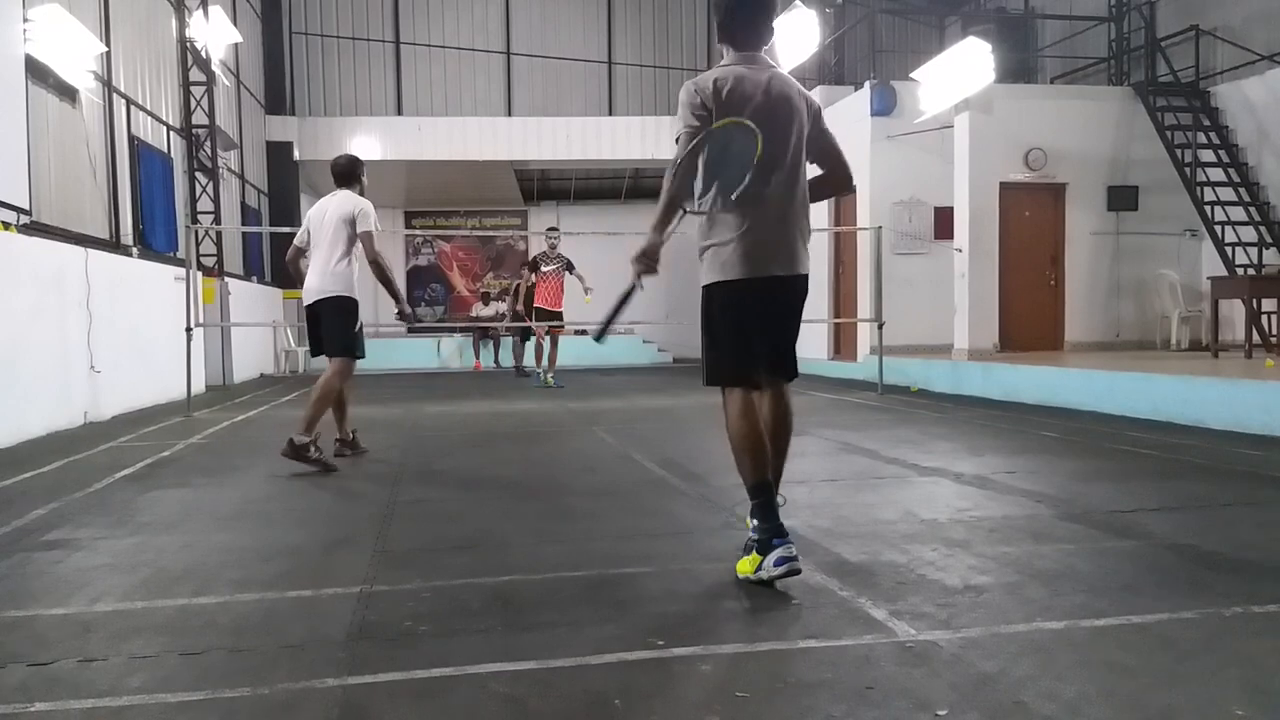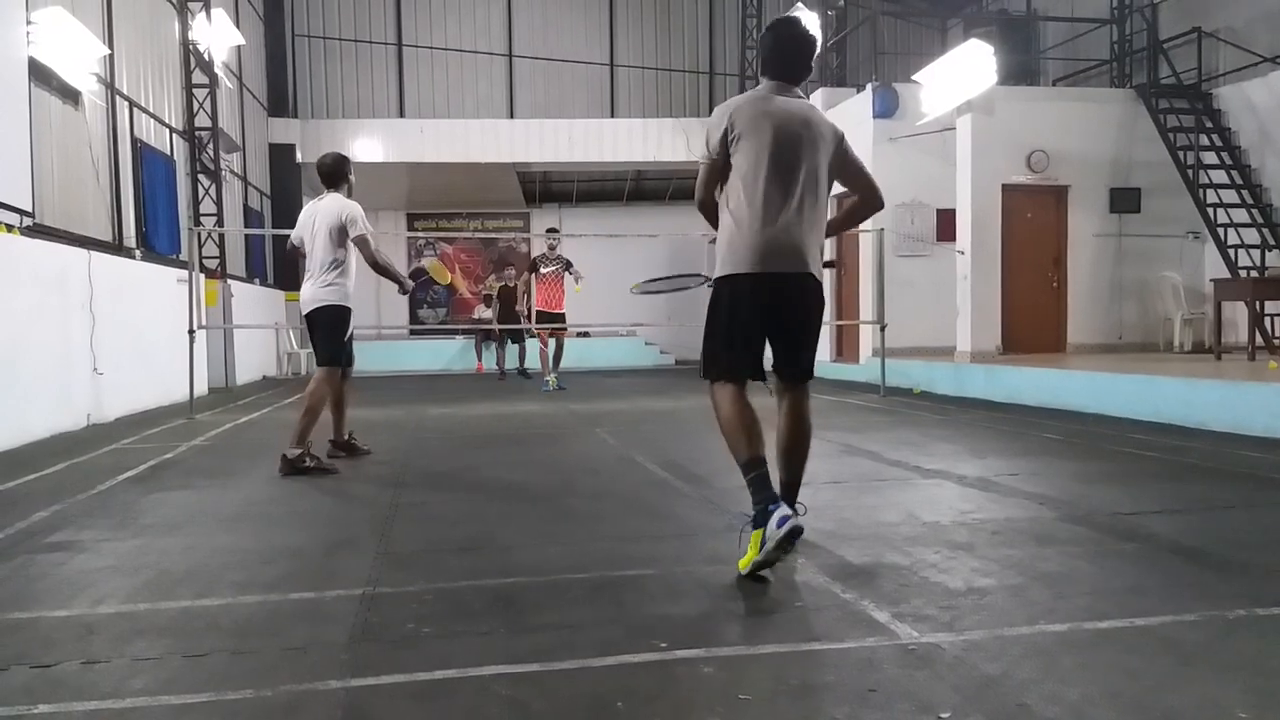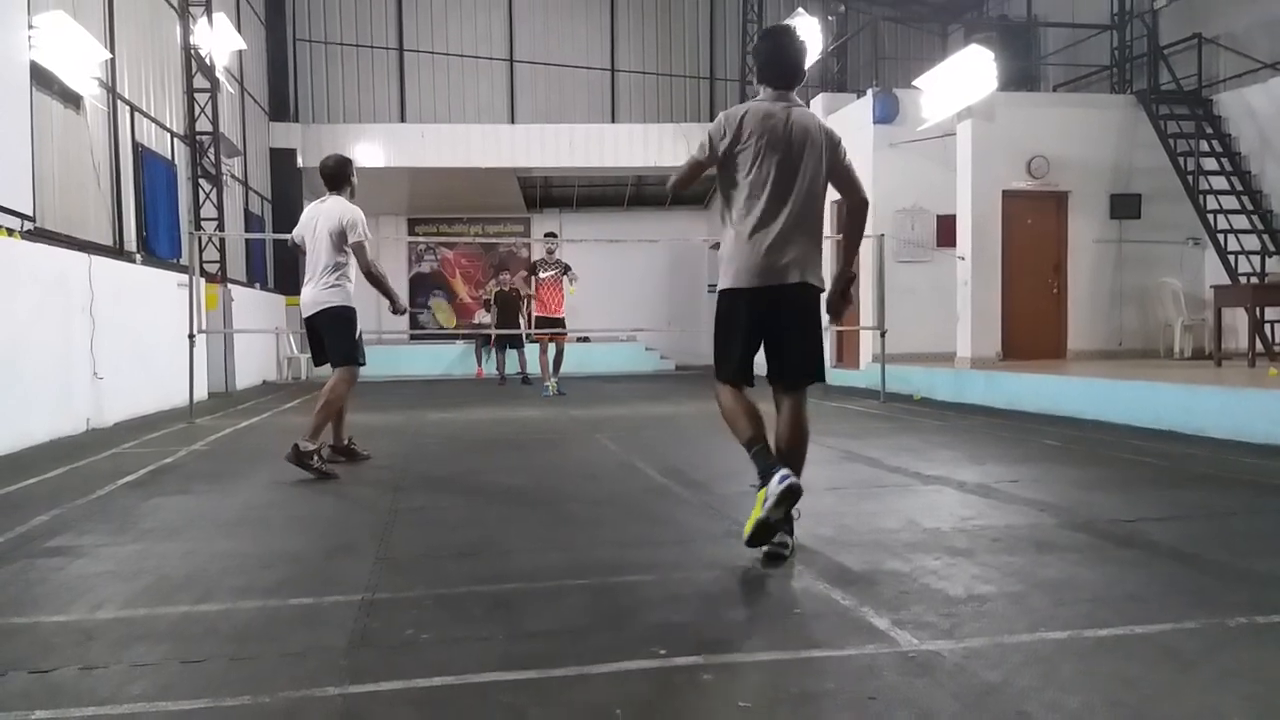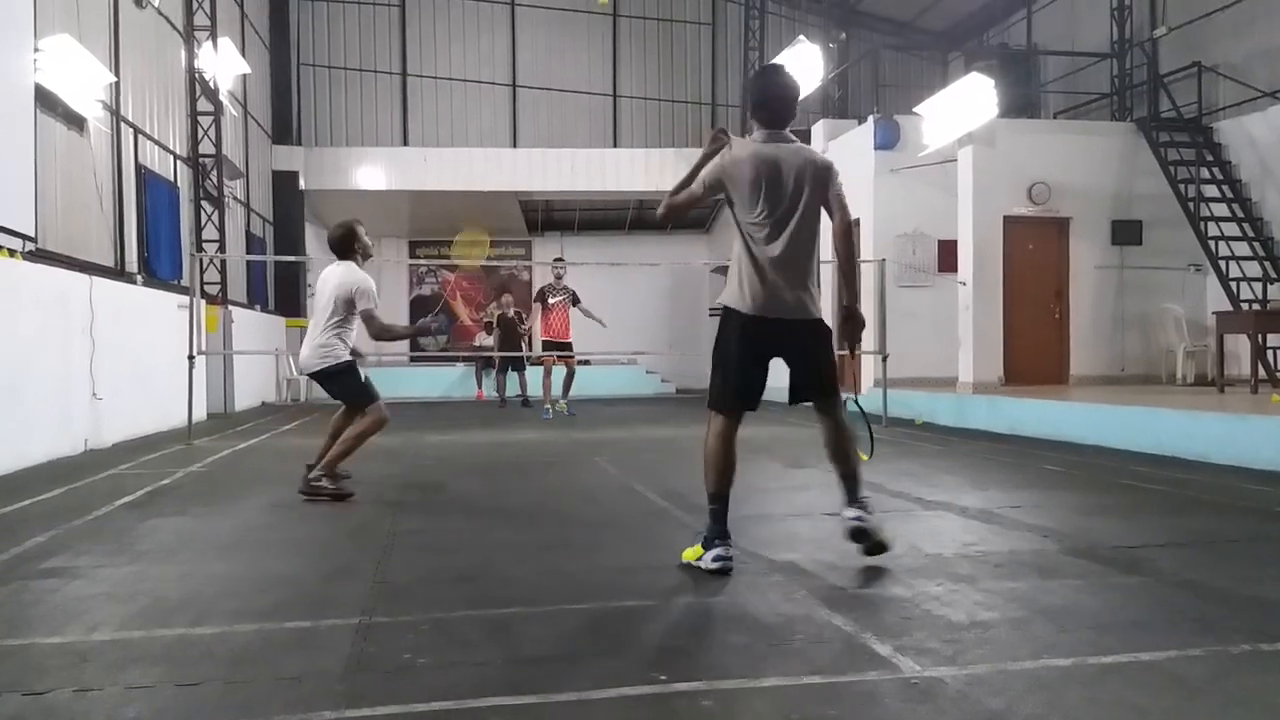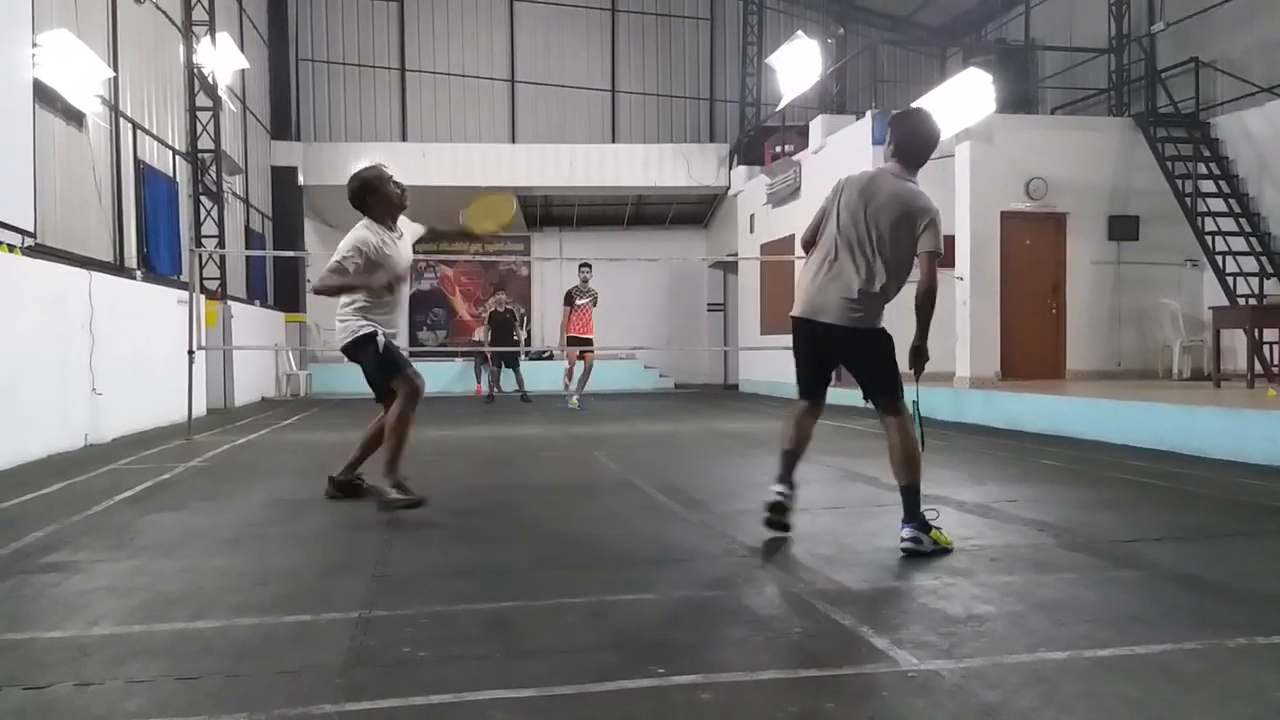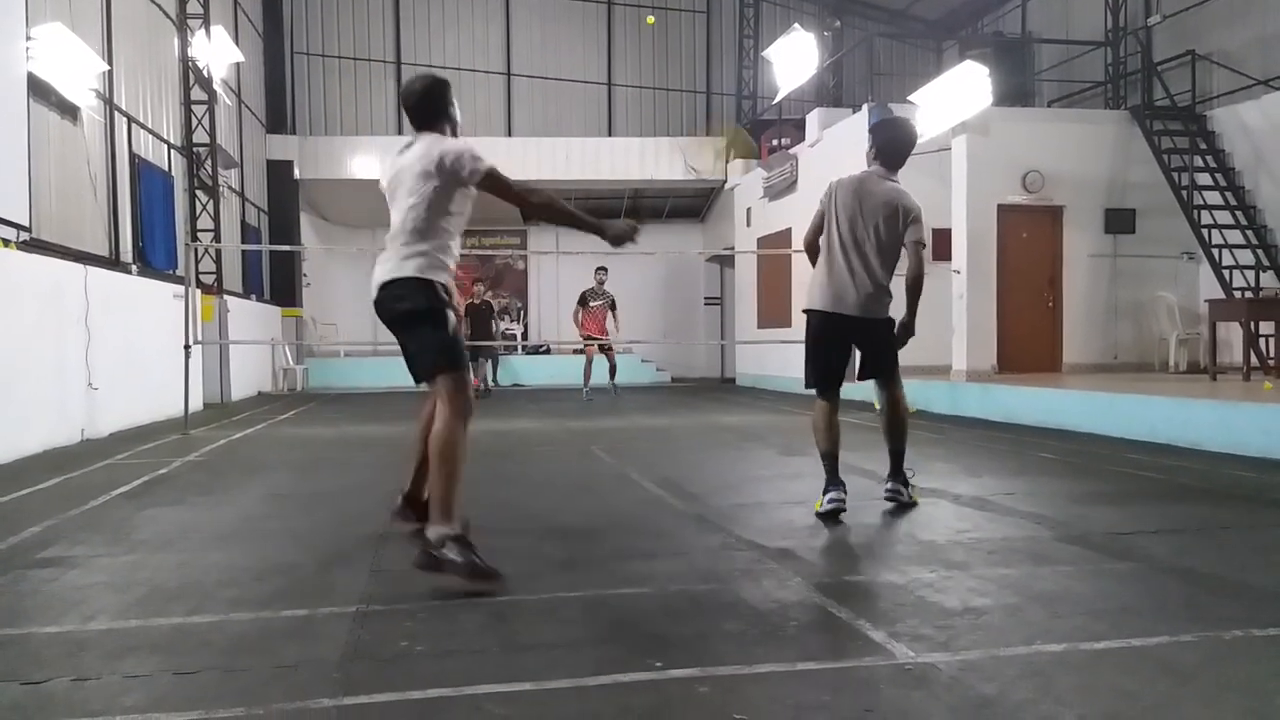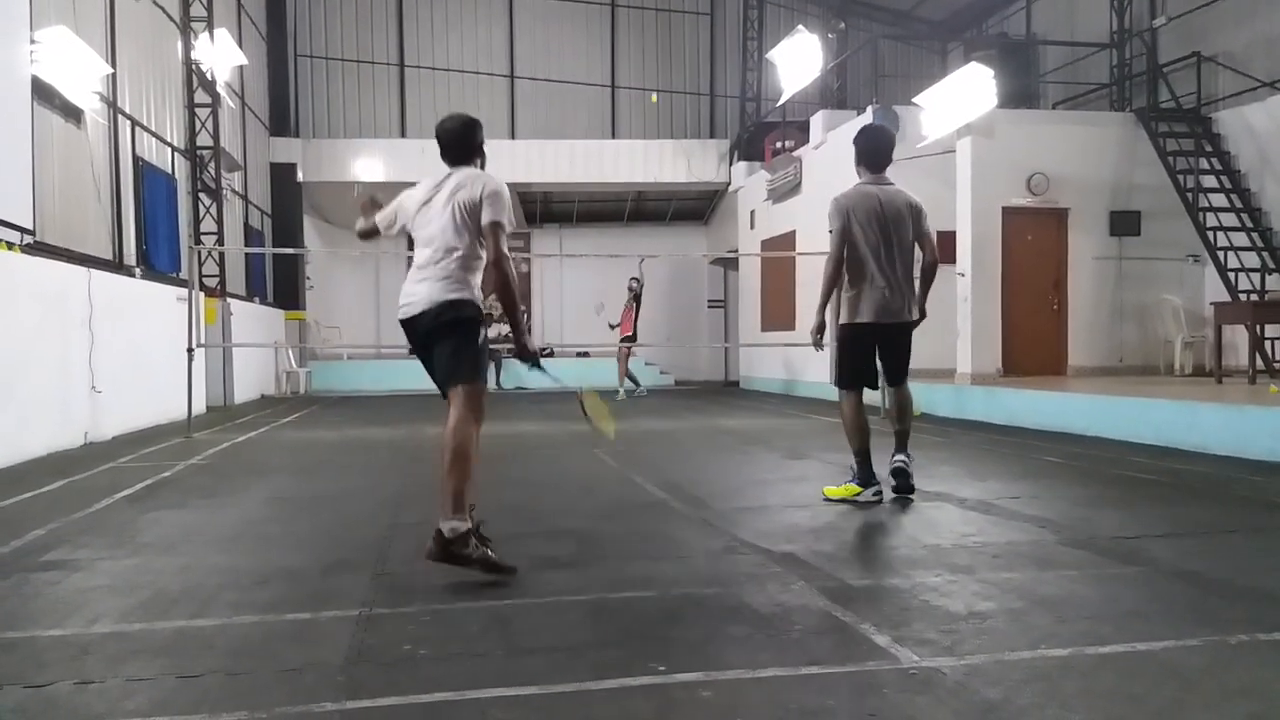
dt=0.5s
person 1, frame 1
left shoulder: (706, 88)
right shoulder: (798, 94)
left elbow: (685, 171)
right elbow: (840, 178)
left wrist: (657, 237)
left hip: (733, 262)
right hip: (790, 262)
left knee: (739, 390)
right knee: (774, 384)
left ankle: (773, 537)
right ankle: (766, 511)
person 1, frame 2
left shoulder: (732, 113)
right shoulder: (824, 127)
left elbow: (704, 197)
right elbow: (871, 198)
left hip: (743, 267)
right hip: (802, 271)
left knee: (727, 386)
right knee: (793, 391)
left ankle: (771, 507)
right ankle: (782, 508)
person 1, frame 3
left shoulder: (736, 120)
right shoulder: (821, 133)
left elbow: (677, 184)
right elbow: (858, 203)
left wrist: (714, 167)
right wrist: (845, 276)
left hip: (745, 276)
right hip: (801, 280)
left knee: (730, 385)
right knee: (791, 395)
left ankle: (772, 475)
right ankle: (781, 525)
person 1, frame 4
left shoulder: (729, 162)
right shoulder: (817, 165)
left elbow: (668, 210)
right elbow: (844, 230)
left wrist: (709, 158)
right wrist: (851, 303)
left hip: (745, 310)
right hip: (799, 312)
left knee: (723, 420)
right knee: (831, 409)
left ankle: (717, 541)
right ankle: (855, 507)
person 1, frame 5
left shoulder: (848, 184)
right shoulder: (923, 207)
left elbow: (807, 242)
right elbow: (927, 282)
right wrist: (921, 338)
left hip: (810, 311)
right hip: (861, 320)
left knee: (808, 403)
right knee: (895, 414)
left ankle: (783, 485)
right ankle: (913, 523)
person 1, frame 6
left shoulder: (838, 188)
right shoulder: (907, 204)
left elbow: (810, 244)
right elbow: (915, 268)
right wrist: (910, 318)
left hip: (826, 306)
right hip: (874, 310)
left knee: (825, 398)
right knee: (891, 389)
left ankle: (832, 488)
right ankle: (896, 478)
person 1, frame 7
left shoulder: (844, 202)
right shoulder: (910, 203)
left elbow: (835, 261)
right elbow: (931, 258)
left wrist: (820, 312)
right wrist: (920, 301)
left hip: (858, 312)
right hip: (900, 312)
left knee: (850, 393)
right knee: (898, 386)
left ankle: (865, 480)
right ankle: (901, 455)
person 2, frame 1
left shoulder: (316, 208)
right shoulder: (360, 205)
left elbow: (292, 258)
right elbow: (373, 258)
right wrist: (400, 301)
left hip: (314, 295)
right hip: (338, 294)
left knee: (338, 364)
right knee: (341, 366)
left ankle: (344, 437)
right ankle: (302, 440)
person 2, frame 2
left shoulder: (309, 210)
right shoulder: (348, 208)
left elbow: (294, 246)
right elbow: (372, 258)
right wrist: (403, 281)
left hip: (312, 299)
right hip: (332, 300)
left knee: (340, 370)
right knee: (327, 373)
left ankle: (341, 438)
right ankle: (296, 452)
person 2, frame 3
left shoulder: (310, 211)
right shoulder: (350, 212)
left elbow: (297, 242)
right elbow: (366, 266)
right wrist: (394, 298)
left hip: (311, 302)
right hip: (334, 302)
left knee: (342, 372)
right knee: (347, 373)
left ankle: (340, 444)
right ankle: (307, 446)
person 2, frame 4
left shoulder: (329, 273)
right shoulder: (360, 280)
right elbow: (376, 331)
left wrist: (349, 348)
right wrist: (415, 330)
left hip: (312, 356)
right hip: (330, 357)
left knee: (356, 405)
right knee: (375, 415)
left ankle: (320, 466)
right ankle: (319, 474)
person 2, frame 5
left shoulder: (400, 225)
right shoulder: (363, 238)
left elbow: (426, 232)
right elbow: (321, 283)
left wrist: (462, 231)
right wrist: (361, 283)
left hip: (380, 332)
right hip: (363, 330)
left knee: (395, 408)
right knee: (411, 386)
left ankle: (345, 477)
right ankle: (391, 480)
person 2, frame 6
left shoulder: (401, 160)
right shoulder: (452, 152)
right elbow: (525, 197)
right wrist: (601, 228)
left hip: (392, 288)
right hip: (417, 287)
left knee: (445, 394)
right knee: (454, 399)
left ankle: (419, 495)
right ankle: (441, 537)
person 2, frame 7
left shoulder: (418, 193)
right shoulder: (488, 186)
left elbow: (365, 229)
right elbow: (497, 261)
left wrist: (370, 211)
right wrist: (518, 331)
left hip: (412, 308)
right hip: (452, 304)
left knee: (458, 400)
right knee: (466, 410)
left ankle: (454, 517)
right ankle: (454, 531)
